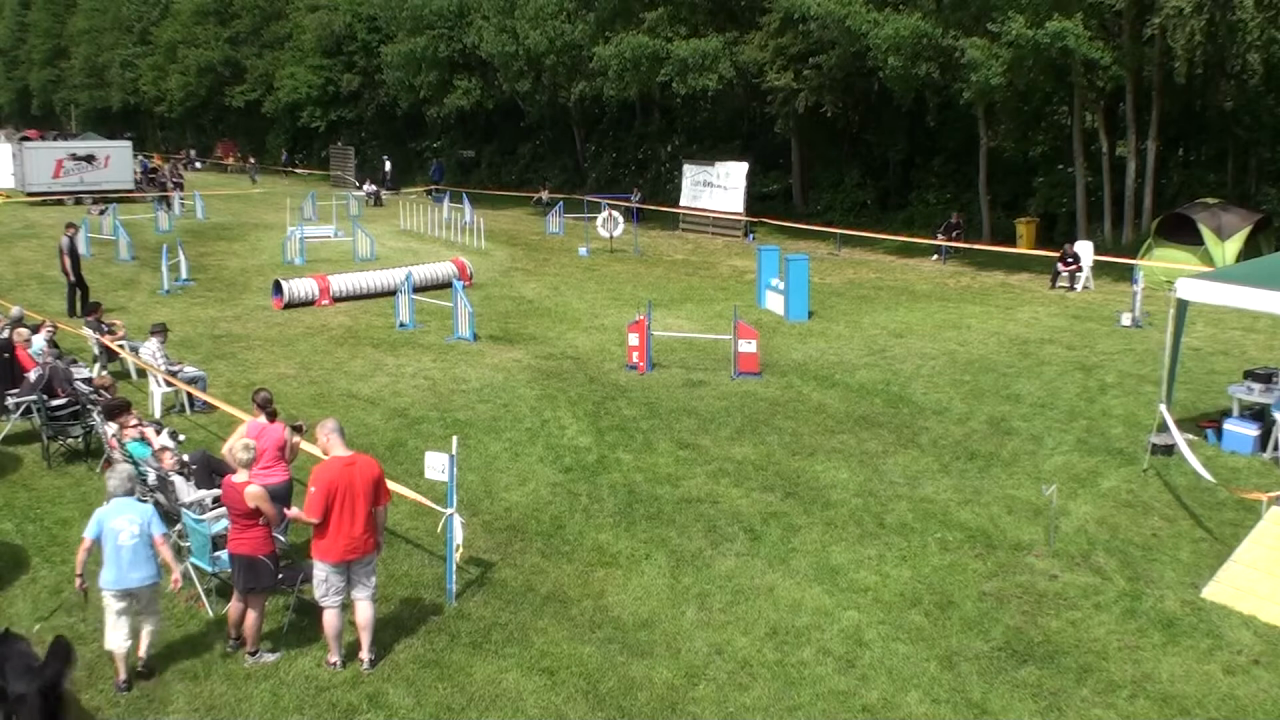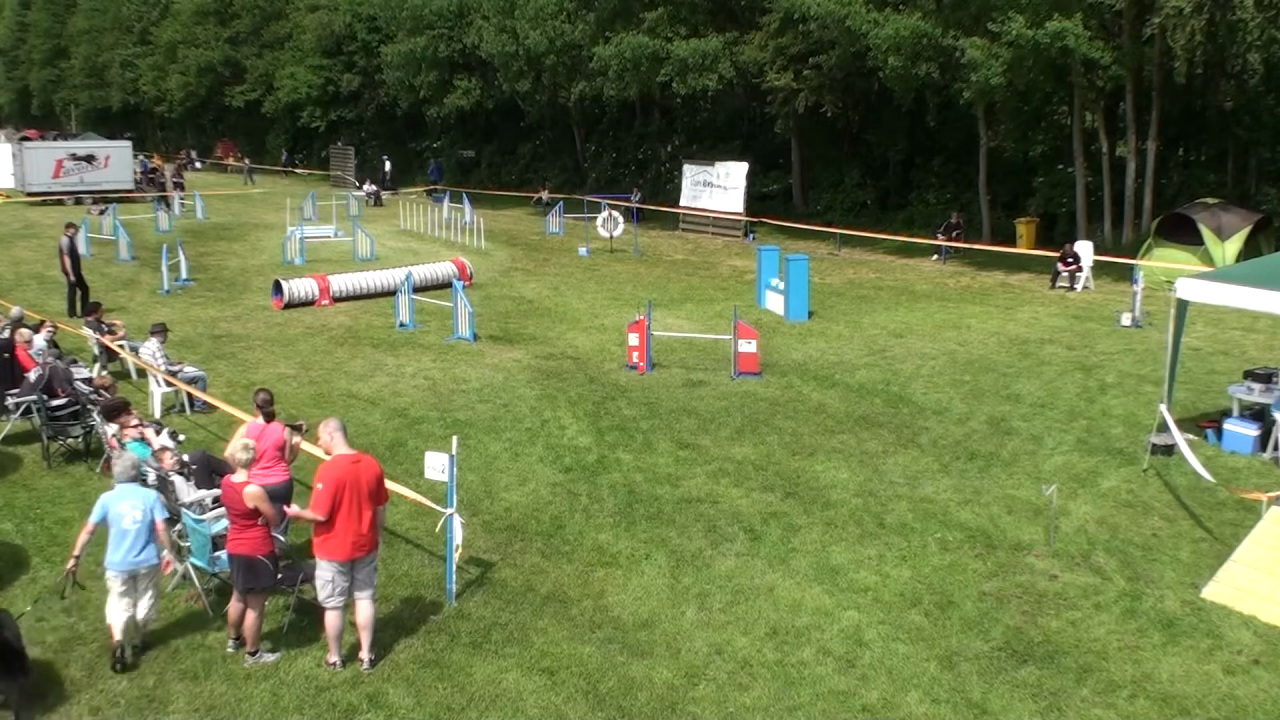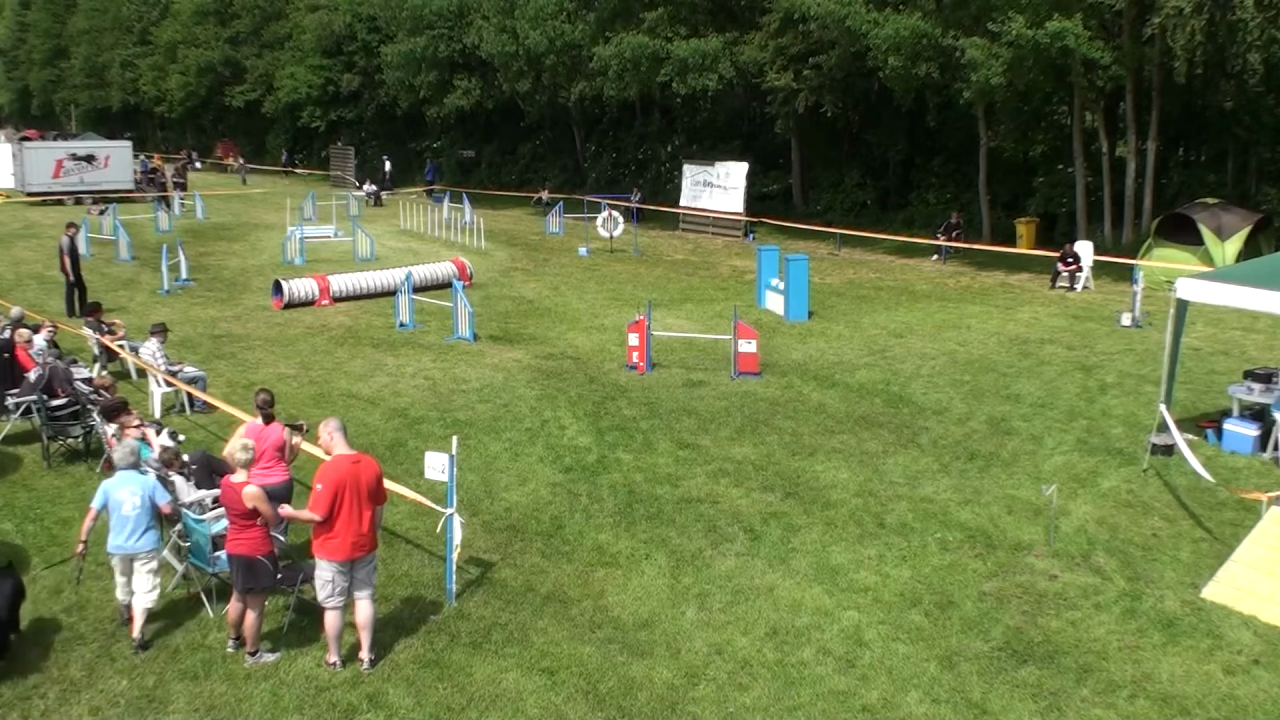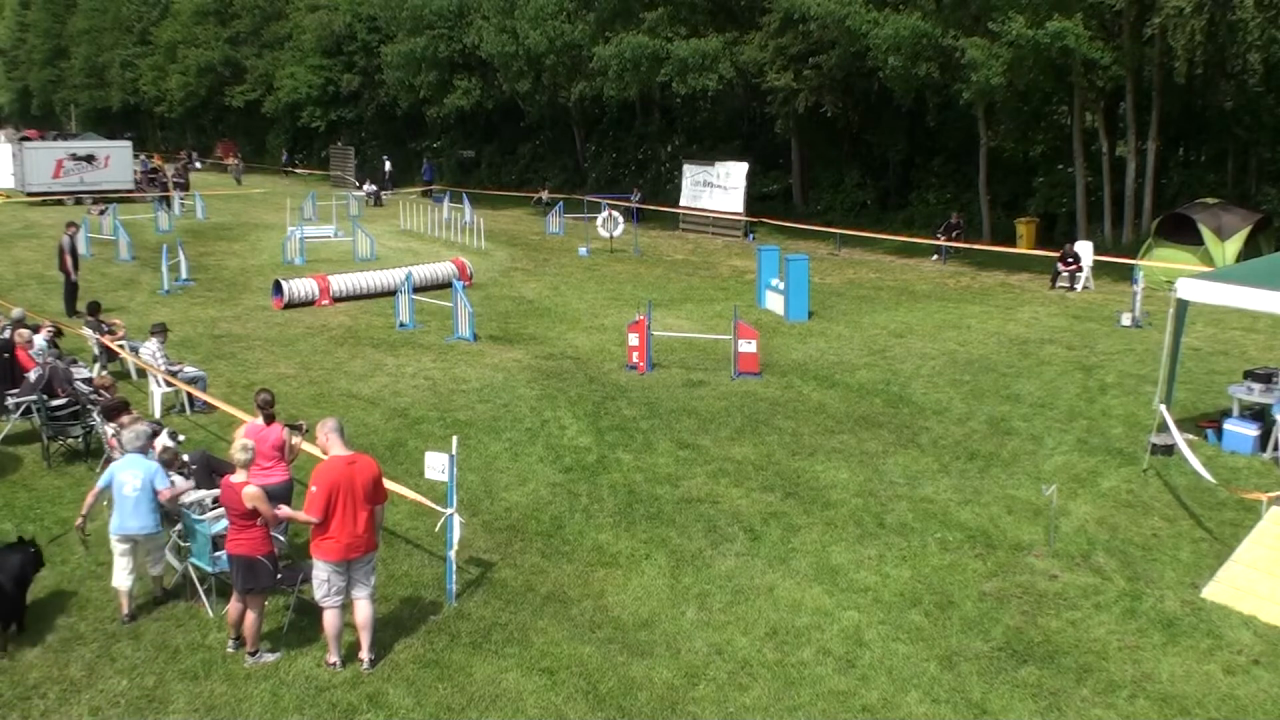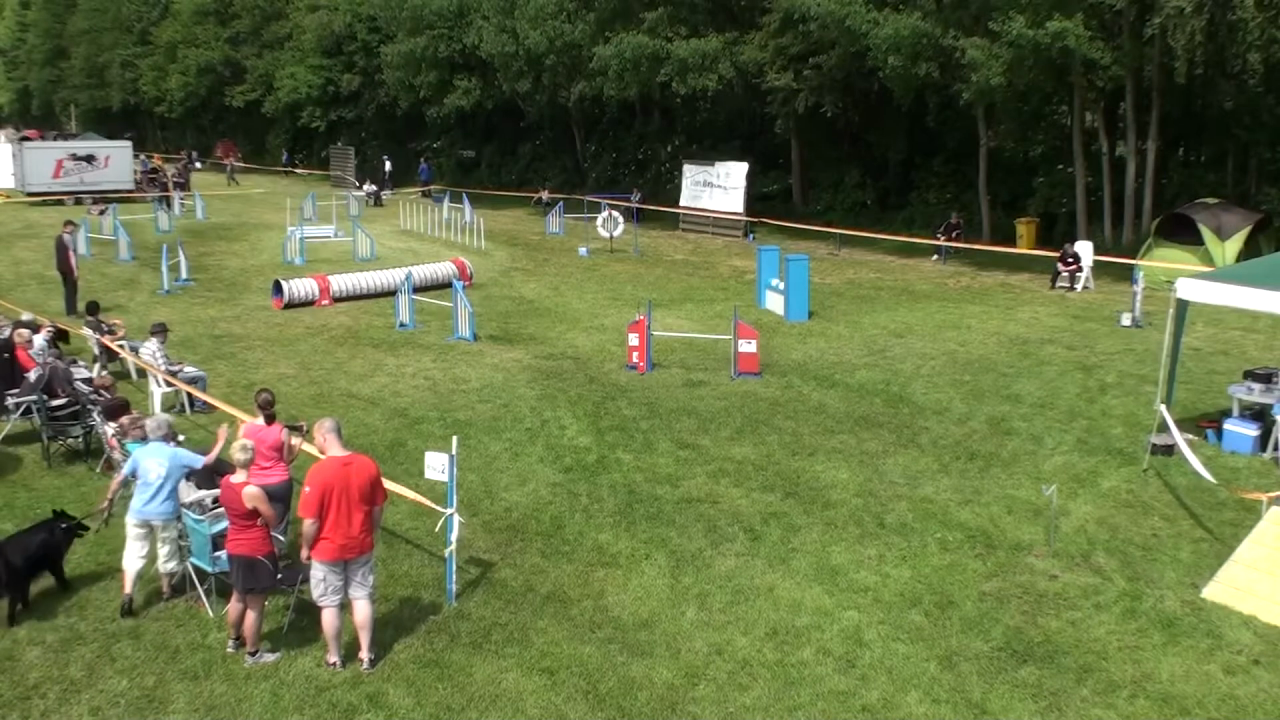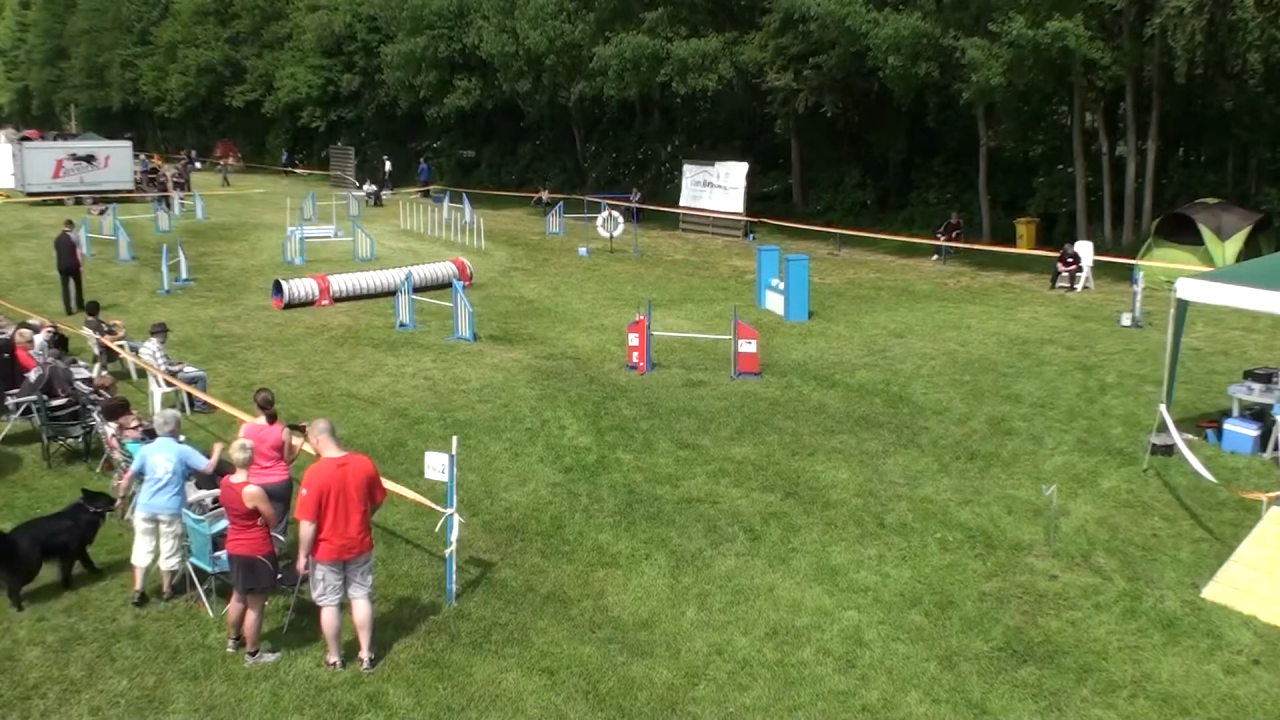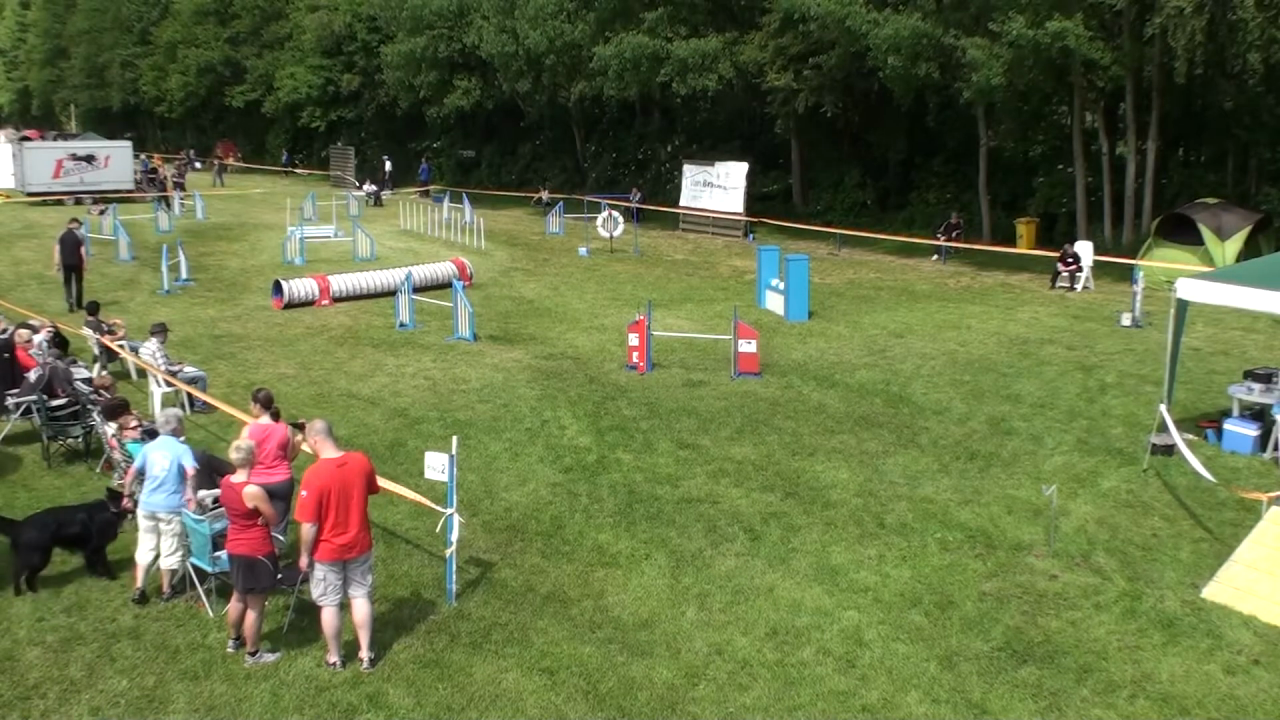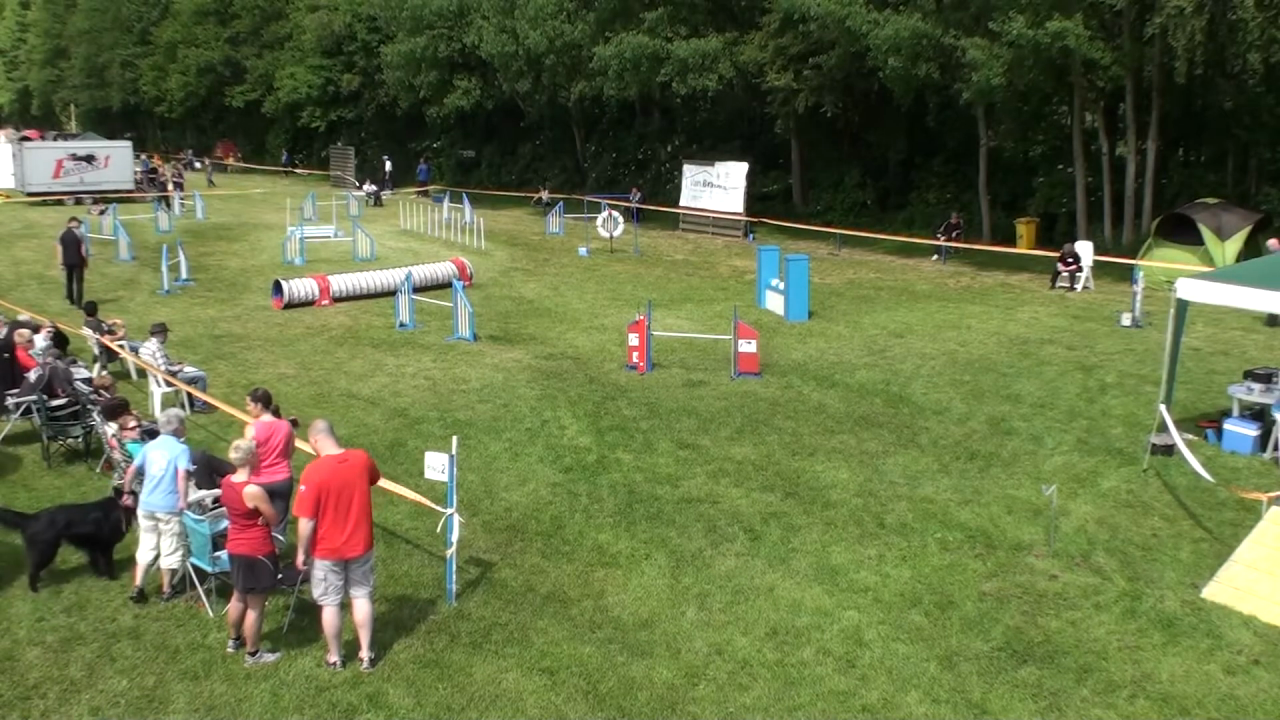
dt=0.4s
person 1, frame 1
left shoulder: (323, 471)
right shoulder: (371, 465)
left elbow: (314, 517)
right elbow: (381, 507)
left wrist: (296, 515)
right wrist: (379, 536)
left hip: (331, 550)
right hip: (364, 546)
left knee: (331, 604)
right knee: (364, 599)
left ankle: (335, 657)
right ankle: (366, 655)
person 1, frame 2
left shoulder: (329, 469)
right shoulder: (372, 464)
left elbow: (320, 515)
right elbow: (380, 507)
left wrist: (298, 513)
right wrist: (376, 536)
left hip: (334, 548)
right hip: (365, 545)
left knee: (333, 604)
right knee: (365, 598)
left ankle: (335, 657)
right ankle: (366, 655)
person 1, frame 3
left shoulder: (329, 469)
right shoulder: (371, 464)
left elbow: (318, 515)
right elbow: (378, 507)
left wrist: (292, 513)
left hip: (334, 549)
right hip: (364, 545)
left knee: (333, 604)
right knee: (364, 597)
left ankle: (334, 657)
right ankle: (366, 655)
person 1, frame 4
left shoulder: (324, 471)
right shoulder: (370, 464)
left elbow: (314, 517)
right elbow: (378, 507)
left wrist: (290, 514)
right wrist: (375, 536)
left hip: (331, 549)
right hip: (363, 545)
left knee: (331, 604)
right knee: (363, 598)
left ankle: (334, 657)
right ankle: (366, 655)
person 1, frame 5
left shoulder: (319, 471)
right shoulder: (368, 465)
left elbow: (310, 520)
right elbow: (378, 508)
left wrist: (305, 547)
left hip: (328, 549)
right hip: (360, 546)
left knee: (329, 604)
right knee: (362, 598)
left ankle: (334, 657)
right ankle: (366, 655)
person 1, frame 6
left shoulder: (315, 473)
right shoulder: (365, 464)
left elbow: (307, 522)
right elbow: (377, 502)
left wrist: (302, 555)
left hip: (327, 550)
right hip: (360, 545)
left knee: (329, 603)
right knee: (361, 598)
left ankle: (334, 658)
right ankle: (366, 654)
person 1, frame 7
left shoulder: (314, 475)
right shoulder: (361, 462)
left elbow: (309, 524)
right elbow: (372, 490)
left wrist: (304, 554)
left hip: (327, 551)
right hip: (359, 545)
left knee: (329, 604)
right knee: (360, 597)
left ankle: (335, 657)
right ankle: (366, 654)
person 1, frame 8
left shoulder: (313, 471)
right shoulder: (362, 459)
left elbow: (306, 519)
left wrist: (301, 551)
left hip: (327, 550)
right hip: (361, 544)
left knee: (330, 603)
right knee: (362, 597)
left ankle: (335, 657)
right ankle: (366, 655)
person 2, frame 1
left shoulder: (226, 482)
right shoulder: (255, 490)
right elbow: (276, 519)
left hip: (235, 547)
right hip: (257, 552)
left knee: (239, 597)
right knee: (255, 605)
left ankle: (233, 640)
right ankle: (252, 654)
person 2, frame 2
left shoulder: (226, 482)
right shoulder: (253, 490)
right elbow: (275, 519)
left hip: (235, 547)
right hip: (256, 552)
left knee: (239, 596)
right knee: (255, 605)
left ankle: (233, 640)
right ankle: (252, 654)
person 2, frame 3
left shoulder: (225, 482)
right shoulder: (253, 491)
right elbow: (274, 519)
left hip: (234, 547)
right hip: (256, 553)
left knee: (239, 596)
right knee: (255, 606)
left ankle: (233, 639)
right ankle: (253, 654)
person 2, frame 4
left shoulder: (225, 482)
right shoulder: (252, 491)
right elbow: (274, 519)
left hip: (234, 547)
right hip: (255, 553)
left knee: (239, 597)
right knee: (255, 606)
left ankle: (233, 640)
right ankle: (253, 654)
person 2, frame 5
left shoulder: (225, 483)
right shoulder: (253, 491)
right elbow: (273, 520)
left hip: (234, 547)
right hip: (256, 553)
left knee: (239, 596)
right knee: (255, 605)
left ankle: (233, 640)
right ankle: (253, 654)
person 2, frame 6
left shoulder: (225, 483)
right shoulder: (253, 491)
right elbow: (274, 520)
left hip: (234, 547)
right hip: (256, 552)
left knee: (238, 596)
right knee: (255, 605)
left ankle: (233, 640)
right ankle: (253, 654)
person 2, frame 7
left shoulder: (225, 483)
right shoulder: (254, 491)
right elbow: (274, 519)
left hip: (234, 547)
right hip: (256, 552)
left knee: (239, 596)
right knee: (255, 605)
left ankle: (233, 640)
right ankle: (253, 654)
person 2, frame 8
left shoulder: (226, 482)
right shoulder: (254, 491)
right elbow: (275, 520)
left hip: (235, 547)
right hip: (256, 552)
left knee: (239, 596)
right knee: (255, 605)
left ankle: (233, 640)
right ankle: (253, 654)
person 3, frame 1
left shoulder: (101, 514)
right shoulder: (147, 510)
left elbow: (85, 547)
right elbow: (160, 543)
left wrist: (79, 575)
right wrist: (175, 569)
left hip: (113, 582)
right hip: (146, 578)
left knee: (118, 628)
right knee: (148, 616)
left ankle: (122, 678)
right ankle: (142, 657)
person 3, frame 2
left shoulder: (107, 499)
right shoulder: (150, 496)
left elbow: (88, 530)
right elbow: (161, 528)
left wrist: (75, 557)
right wrist: (167, 552)
left hip: (117, 563)
right hip: (147, 561)
left knee: (118, 605)
right knee: (144, 603)
left ankle: (118, 643)
right ankle: (139, 643)
person 3, frame 3
left shoulder: (107, 485)
right shoulder: (150, 482)
left elbow: (92, 516)
right elbow: (167, 510)
left wrist: (83, 541)
right wrist: (172, 515)
left hip: (118, 546)
right hip: (146, 546)
left knee: (123, 585)
right knee: (144, 590)
left ankle: (126, 615)
right ankle: (137, 636)
person 3, frame 4
left shoulder: (115, 467)
right shoulder: (153, 467)
left elbow: (94, 493)
right elbow: (166, 496)
left wrist: (83, 516)
left hip: (120, 528)
right hip: (148, 527)
left knee: (123, 569)
right knee: (154, 561)
left ankle: (126, 612)
right ankle: (158, 593)
person 3, frame 5
left shoulder: (139, 454)
right shoulder: (177, 454)
left elbow: (119, 479)
right elbow: (207, 461)
left wrist: (109, 500)
right wrist: (220, 441)
left hip: (138, 513)
right hip: (164, 514)
left knee: (134, 555)
right knee: (167, 554)
left ankle: (127, 594)
right ankle: (167, 590)
person 3, frame 6
left shoulder: (146, 450)
right shoulder: (183, 451)
left elbow: (128, 476)
right elbow: (209, 467)
left wrist: (120, 497)
right wrist: (217, 450)
left hip: (145, 508)
right hip: (170, 509)
left knee: (143, 549)
right knee: (169, 551)
left ankle: (138, 591)
right ankle: (167, 590)
person 3, frame 7
left shoulder: (148, 447)
right shoulder: (181, 448)
left elbow: (131, 473)
right elbow: (191, 472)
left wrist: (127, 496)
right wrist: (190, 493)
left hip: (146, 506)
right hip: (170, 508)
left knee: (145, 548)
right knee: (170, 550)
left ankle: (138, 589)
right ankle: (166, 590)
person 3, frame 8
left shoulder: (150, 446)
right shoulder: (181, 449)
left elbow: (131, 471)
right elbow: (182, 475)
left wrist: (127, 493)
right wrist: (183, 501)
left hip: (146, 505)
right hip: (169, 507)
left knee: (146, 547)
right knee: (170, 550)
left ankle: (137, 587)
right ankle: (167, 590)
